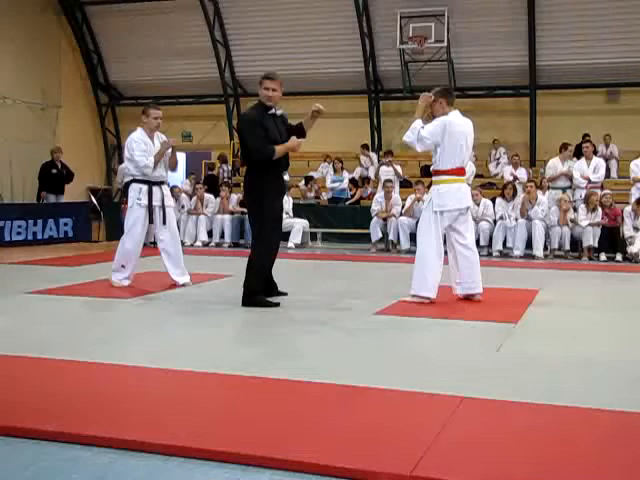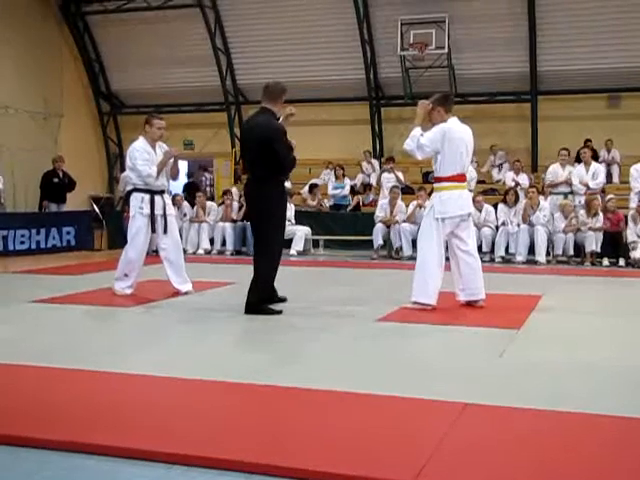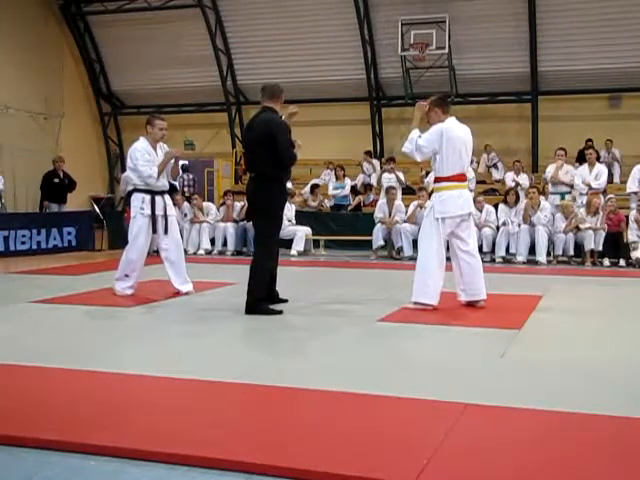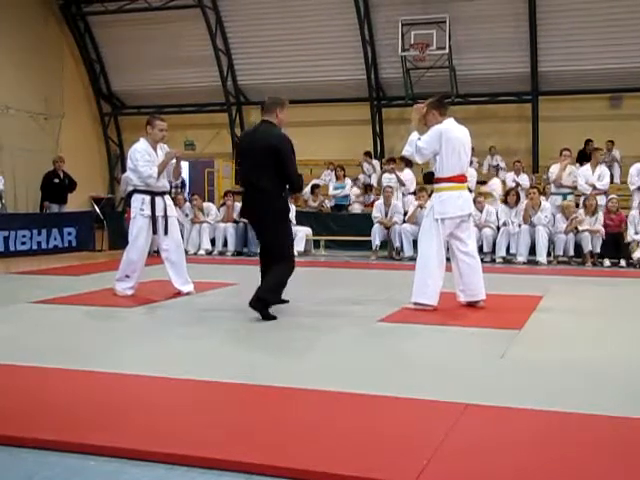
dt=0.7s
person 1, frame 1
left shoulder: (277, 116)
right shoulder: (250, 117)
left elbow: (296, 133)
right elbow: (260, 154)
left wrist: (312, 117)
right wrist: (288, 146)
left hip: (273, 182)
right hip: (260, 184)
left knee: (272, 237)
right knee: (264, 239)
left ankle: (266, 285)
right ankle: (252, 293)
person 1, frame 2
left shoulder: (250, 123)
right shoulder: (273, 127)
right elbow: (287, 164)
left wrist: (282, 119)
right wrist: (291, 150)
left hip: (255, 188)
right hip: (269, 192)
left knee: (263, 245)
right knee: (271, 247)
left ankle: (266, 292)
right ankle: (255, 301)
person 1, frame 3
left shoulder: (253, 122)
right shoulder: (276, 124)
right elbow: (287, 159)
right wrist: (293, 152)
left hip: (257, 186)
right hip: (270, 189)
left knee: (268, 242)
right knee: (266, 244)
left ankle: (268, 292)
right ankle: (255, 301)
person 1, frame 4
left shoulder: (245, 138)
right shoulder: (280, 139)
left elbow: (242, 163)
right elbow: (293, 179)
right wrist: (294, 190)
left hip: (250, 201)
right hip: (272, 203)
left knee: (269, 249)
right knee: (284, 258)
left ankle: (271, 294)
right ankle: (262, 297)
person 2, frame 1
left shoulder: (444, 123)
right shoulder: (466, 123)
left elbow: (414, 140)
left wrist: (420, 110)
right wrist: (425, 112)
left hip: (444, 191)
right hip: (460, 189)
left knee: (429, 240)
right knee: (463, 241)
left ankle: (423, 291)
right ankle: (472, 289)
person 2, frame 2
left shoulder: (443, 130)
right shoulder: (465, 130)
left elbow: (414, 148)
left wrist: (419, 118)
right wrist: (424, 121)
left hip: (444, 198)
right hip: (461, 195)
left knee: (430, 247)
right knee: (465, 247)
left ankle: (424, 298)
right ankle: (474, 295)
person 2, frame 3
left shoulder: (441, 130)
right shoulder: (464, 130)
left elbow: (415, 150)
left wrist: (417, 121)
right wrist: (423, 123)
left hip: (445, 198)
right hip: (462, 195)
left knee: (431, 247)
right knee: (466, 247)
left ankle: (425, 298)
right ankle: (475, 295)
person 2, frame 4
left shoulder: (440, 131)
right shoulder: (462, 131)
left elbow: (416, 152)
left wrist: (414, 123)
left hip: (445, 198)
right hip: (462, 196)
left knee: (430, 248)
right knee: (465, 248)
left ankle: (425, 299)
right ankle: (474, 295)
person 3, frame 1
left shoulder: (161, 138)
right shoulder: (135, 139)
left elbow: (172, 167)
right elbow: (146, 167)
left wrist: (173, 150)
right wrist: (162, 150)
left hip: (161, 191)
right hip: (141, 192)
left knee: (170, 235)
right knee: (133, 236)
left ankle: (180, 276)
right ankle: (120, 276)
person 3, frame 2
left shoulder: (162, 147)
right shoulder: (136, 148)
left elbow: (173, 176)
right elbow: (149, 177)
left wrist: (175, 160)
right wrist: (165, 159)
left hip: (162, 200)
right hip: (143, 201)
left knee: (173, 243)
right knee: (136, 245)
left ankle: (182, 284)
right ankle: (122, 285)
person 3, frame 3
left shoulder: (163, 148)
right shoulder: (138, 149)
left elbow: (173, 176)
right elbow: (150, 177)
left wrist: (176, 161)
right wrist: (166, 160)
left hip: (163, 200)
right hip: (144, 201)
left knee: (173, 244)
right knee: (137, 246)
left ankle: (183, 284)
right ankle: (123, 285)
person 3, frame 4
left shoulder: (164, 149)
right shoulder: (138, 150)
left elbow: (174, 177)
right elbow: (150, 178)
left wrist: (178, 161)
right wrist: (166, 160)
left hip: (163, 201)
right hip: (144, 202)
left knee: (174, 244)
right knee: (137, 247)
left ankle: (184, 284)
right ankle: (123, 286)
